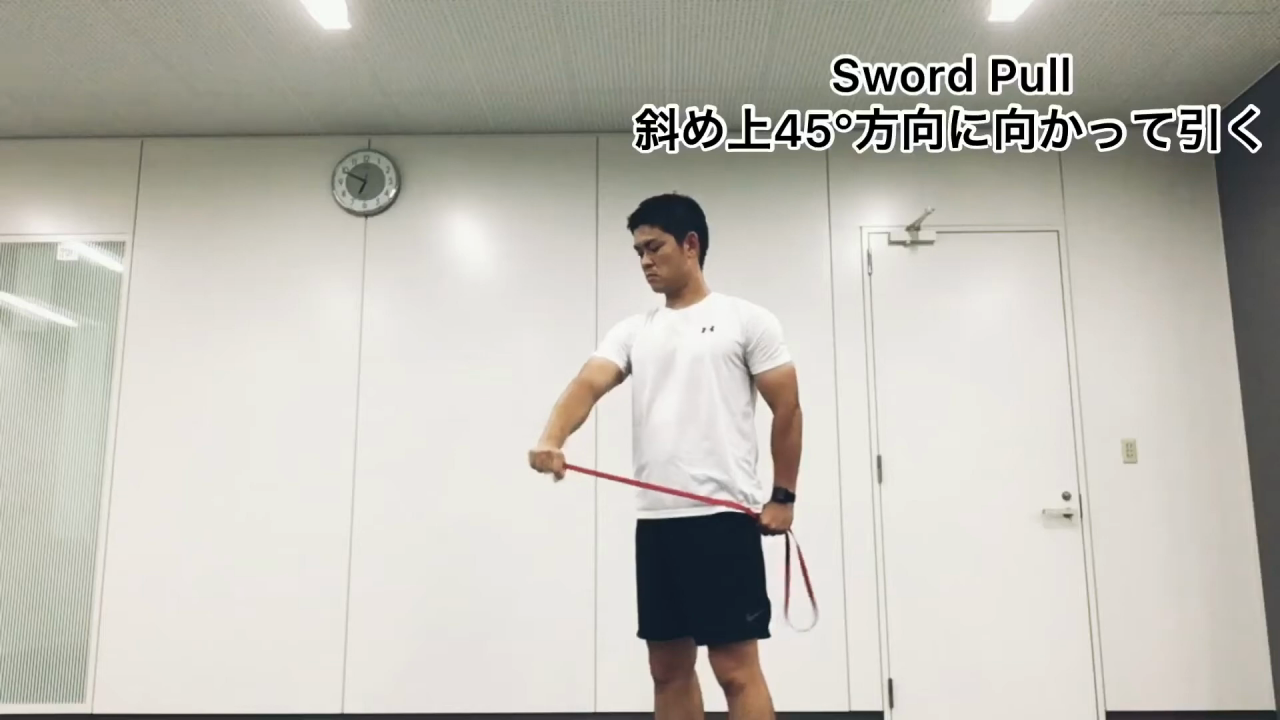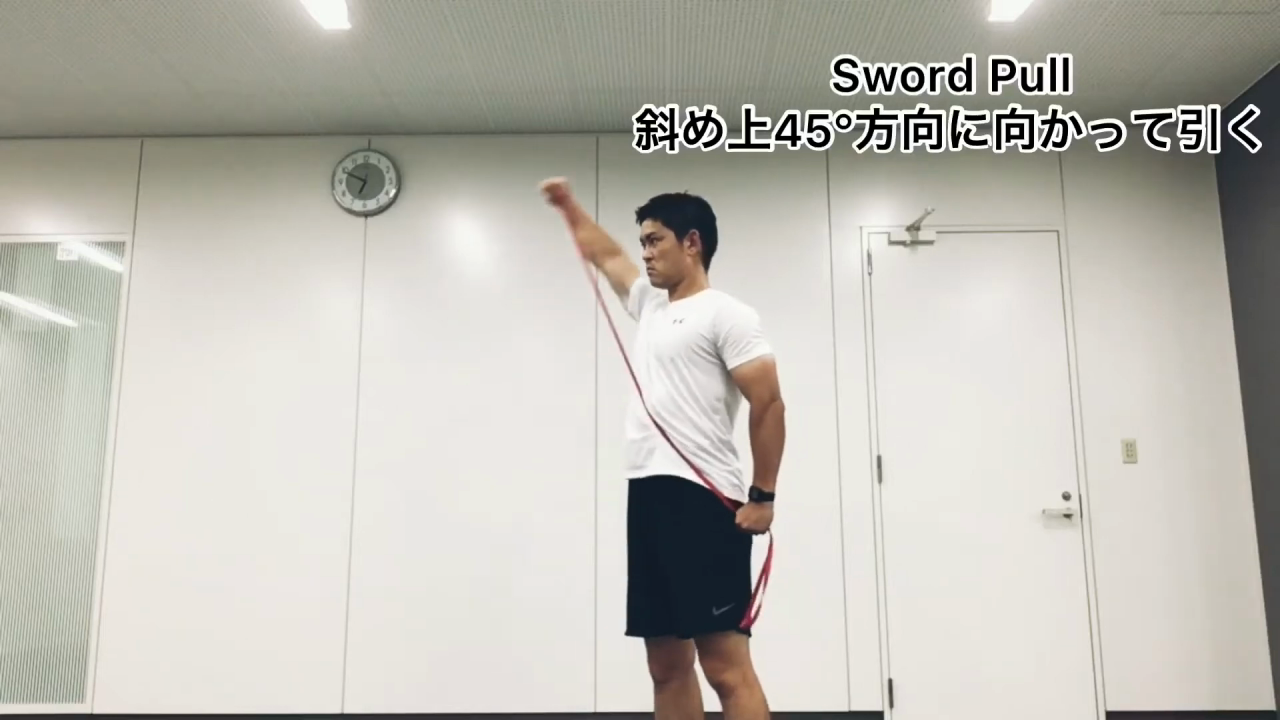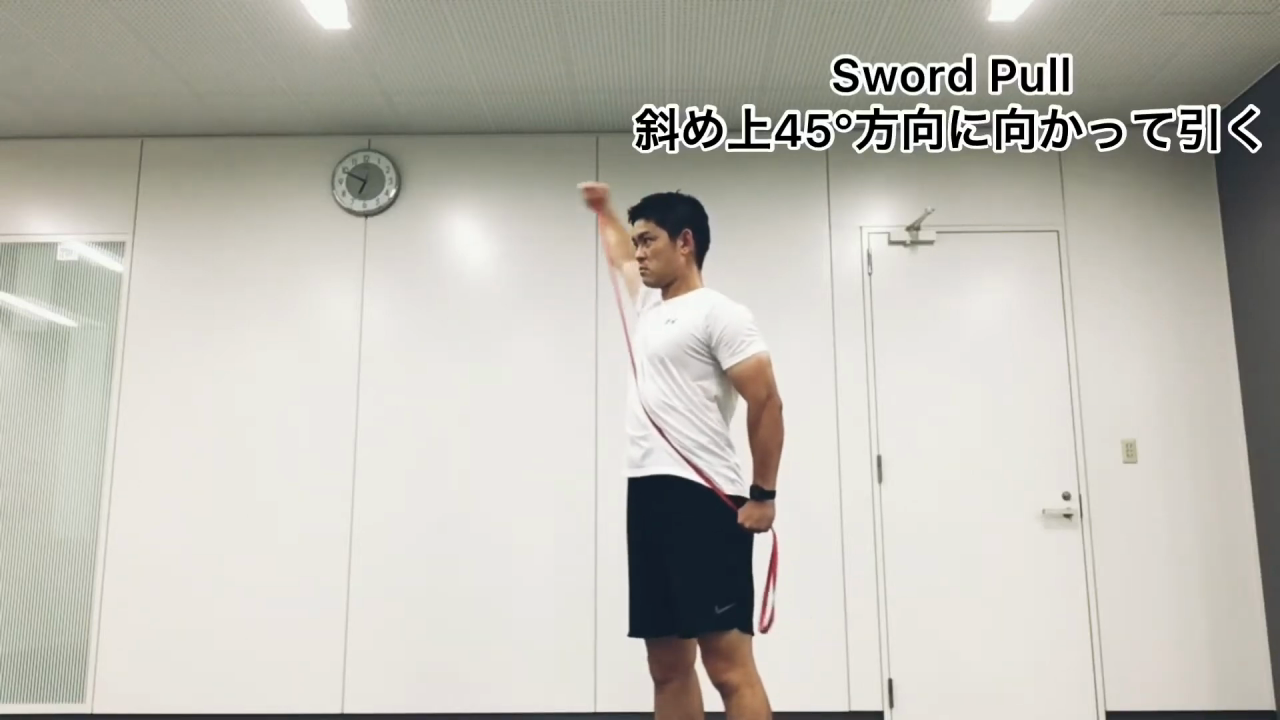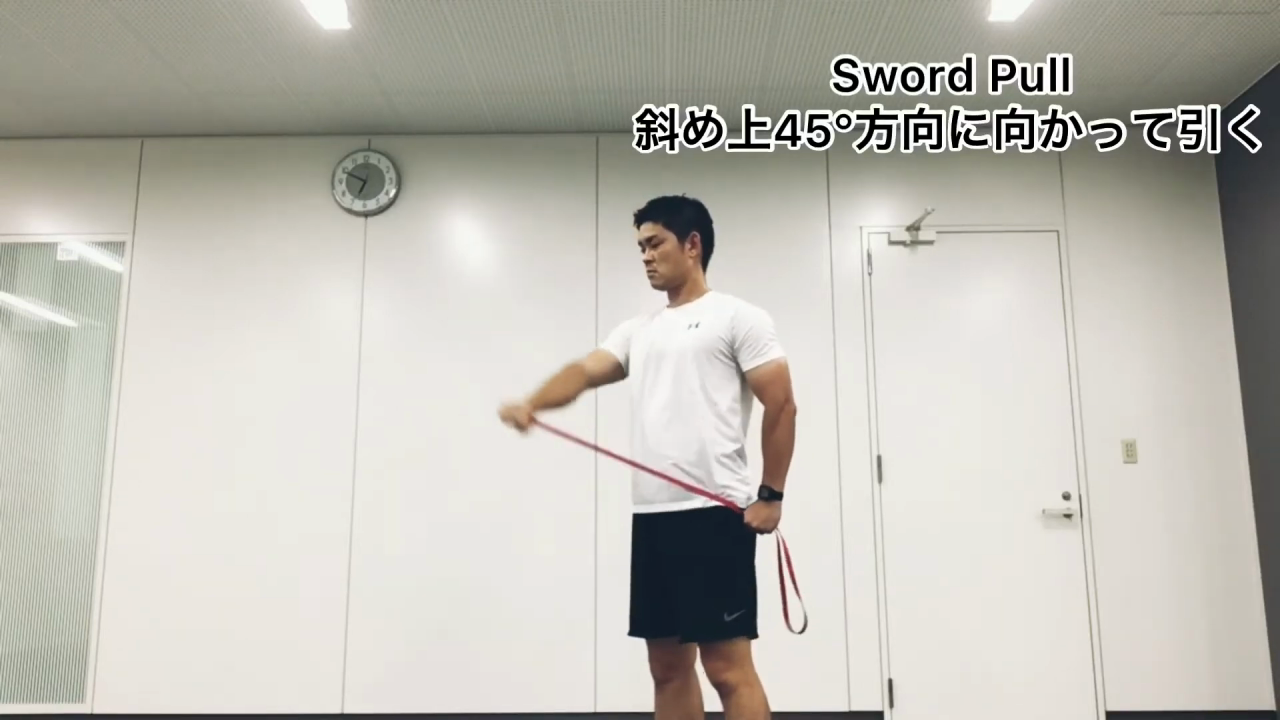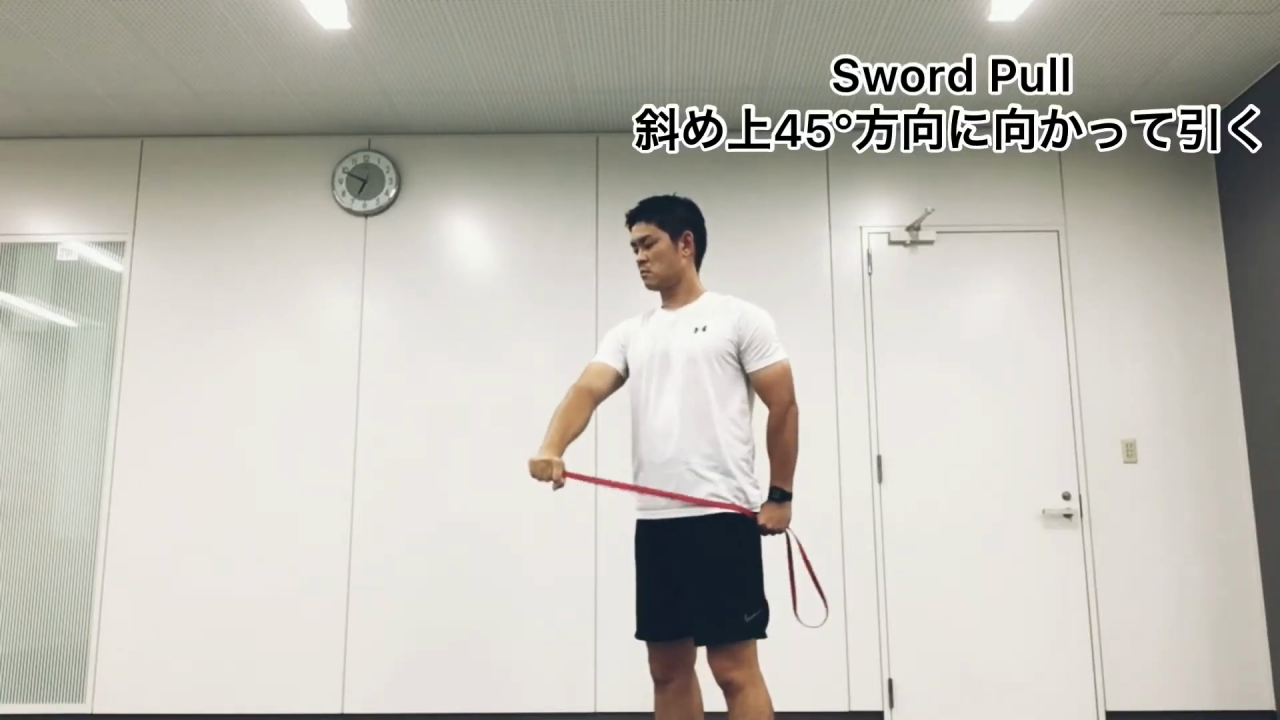
dt=0.7s
person 1, frame 1
left shoulder: (747, 320)
right shoulder: (633, 331)
left elbow: (788, 410)
right elbow: (587, 385)
left wrist: (782, 497)
right wrist: (552, 439)
left hip: (724, 519)
right hip: (656, 520)
left knee: (736, 668)
right knee: (669, 668)
person 1, frame 2
left shoulder: (726, 315)
right shoulder: (651, 304)
left elbow: (768, 405)
right elbow: (604, 254)
left wrist: (761, 496)
right wrist: (568, 205)
left hip: (701, 502)
right hip: (648, 496)
left knee: (725, 663)
right knee: (668, 664)
person 1, frame 3
left shoulder: (717, 313)
right shoulder: (652, 304)
left elbow: (766, 403)
right elbow: (620, 258)
left wrist: (762, 494)
right wrist: (603, 210)
left hip: (702, 501)
right hip: (649, 497)
left knee: (727, 662)
right knee: (668, 664)
person 1, frame 4
left shoulder: (738, 318)
right shoulder: (639, 329)
left elbow: (781, 407)
right elbow: (584, 371)
left wrist: (771, 496)
right wrist: (530, 404)
left hip: (714, 513)
right hip: (652, 513)
left knee: (728, 666)
right knee: (669, 664)
person 1, frame 5
left shoulder: (740, 319)
right shoulder: (629, 333)
left elbow: (784, 408)
right elbow: (586, 391)
left wrist: (780, 496)
right wrist: (551, 448)
left hip: (722, 517)
right hip: (655, 521)
left knee: (734, 669)
right knee: (669, 668)
